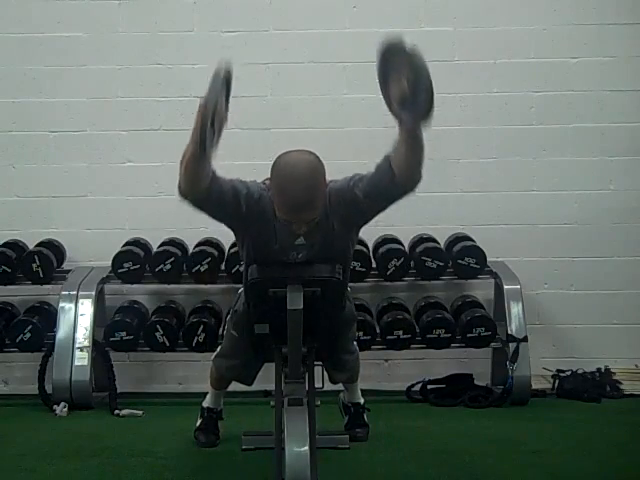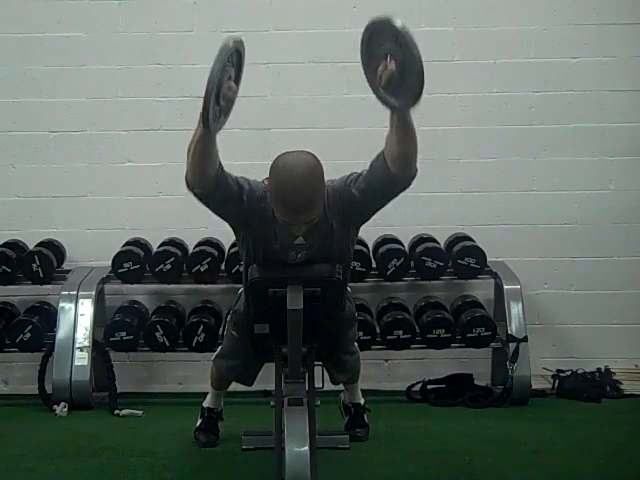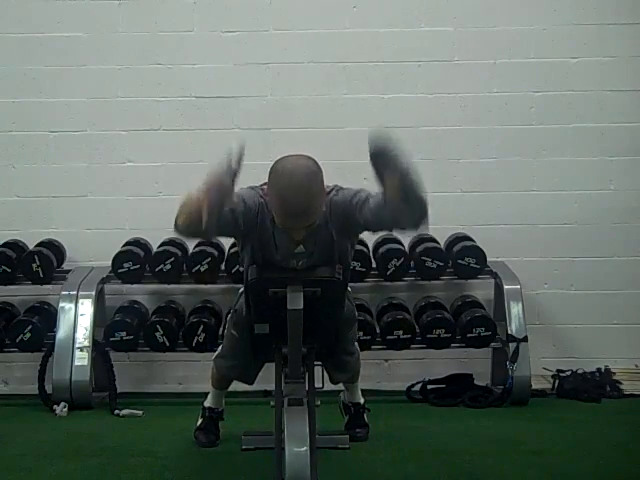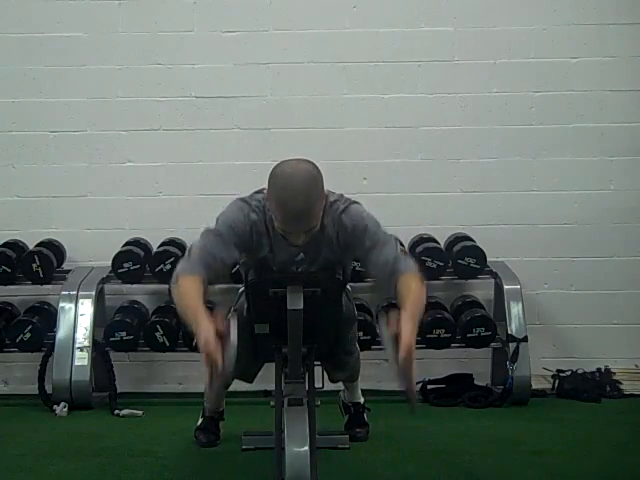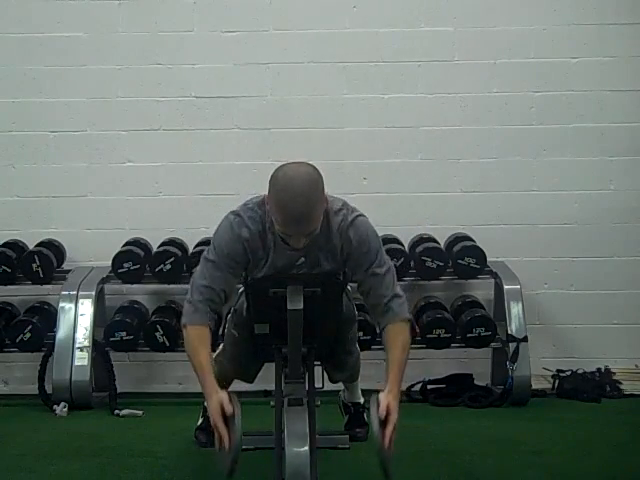
dt=0.2s
person 1, frame 1
left shoulder: (346, 202)
right shoulder: (249, 205)
left elbow: (404, 178)
right elbow: (193, 189)
left wrist: (408, 119)
right wrist: (203, 133)
left knee: (345, 365)
right knee: (228, 365)
left ankle: (353, 401)
right ankle: (211, 407)
person 1, frame 2
left shoulder: (344, 201)
right shoulder: (249, 202)
left elbow: (401, 172)
right elbow: (199, 182)
left wrist: (399, 108)
left knee: (346, 364)
right knee: (229, 364)
left ankle: (353, 401)
right ankle: (212, 407)
person 1, frame 3
left shoulder: (344, 204)
right shoulder: (249, 205)
left elbow: (412, 213)
right elbow: (185, 224)
left wrist: (401, 187)
right wrist: (205, 202)
left knee: (346, 362)
right knee: (230, 361)
left ankle: (353, 402)
right ankle: (212, 406)
person 1, frame 4
left shoulder: (348, 217)
right shoulder: (244, 215)
left elbow: (401, 269)
right elbow: (189, 270)
left wrist: (408, 321)
right wrist: (201, 323)
left knee: (346, 360)
right knee: (228, 357)
left ankle: (353, 401)
right ankle: (213, 406)
person 1, frame 5
left shoulder: (352, 226)
right shoulder: (238, 227)
left elbow: (389, 304)
right elbow: (199, 305)
left wrist: (393, 387)
right wrist: (211, 389)
left knee: (345, 360)
right knee: (231, 360)
left ankle: (352, 400)
right ankle: (209, 406)
